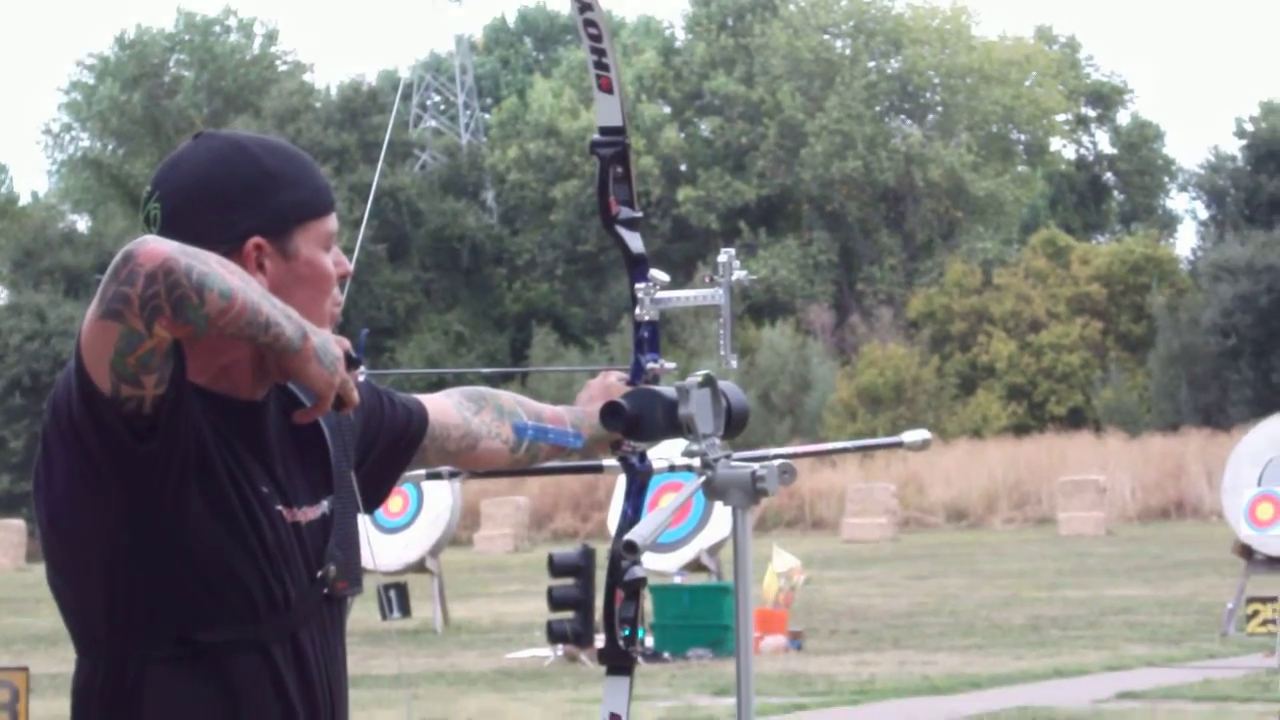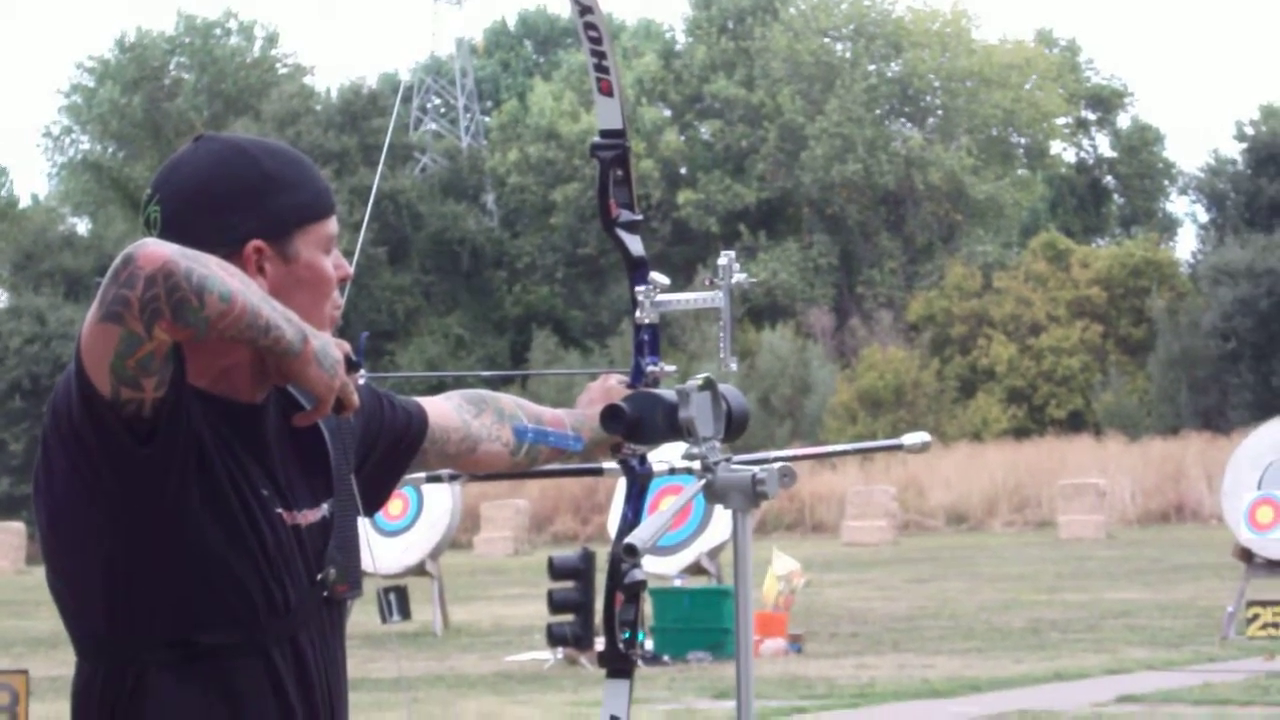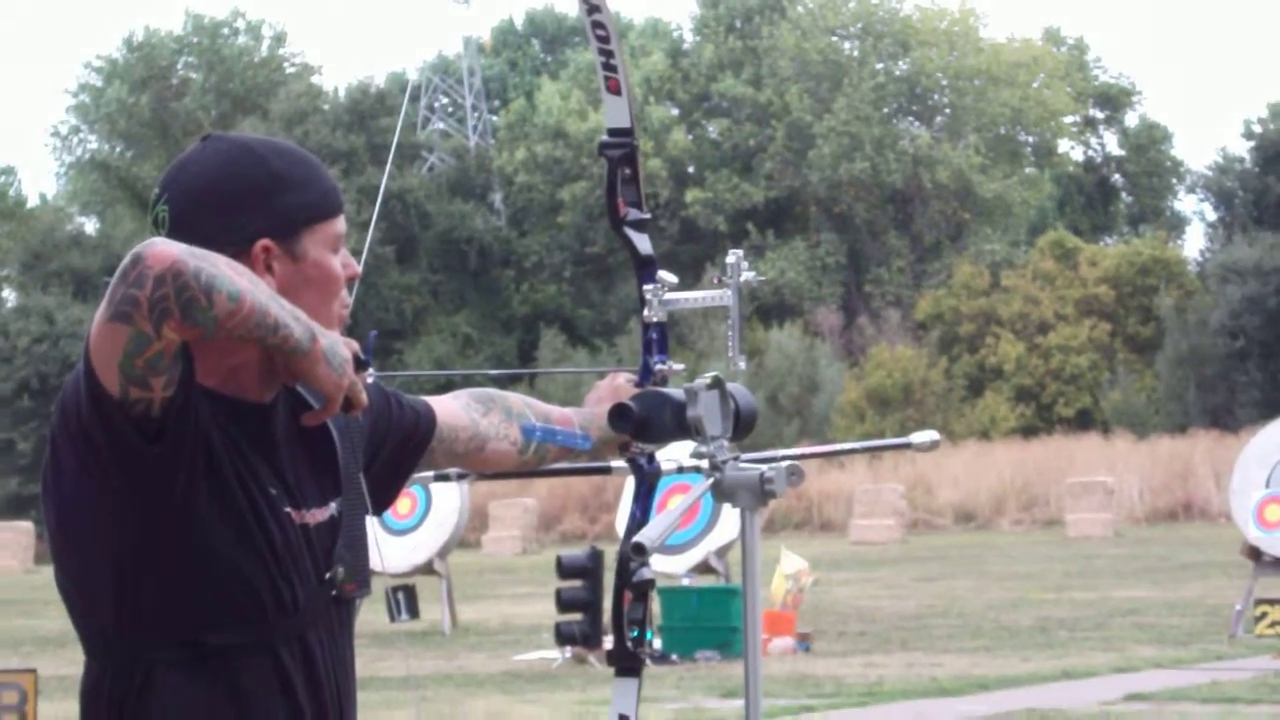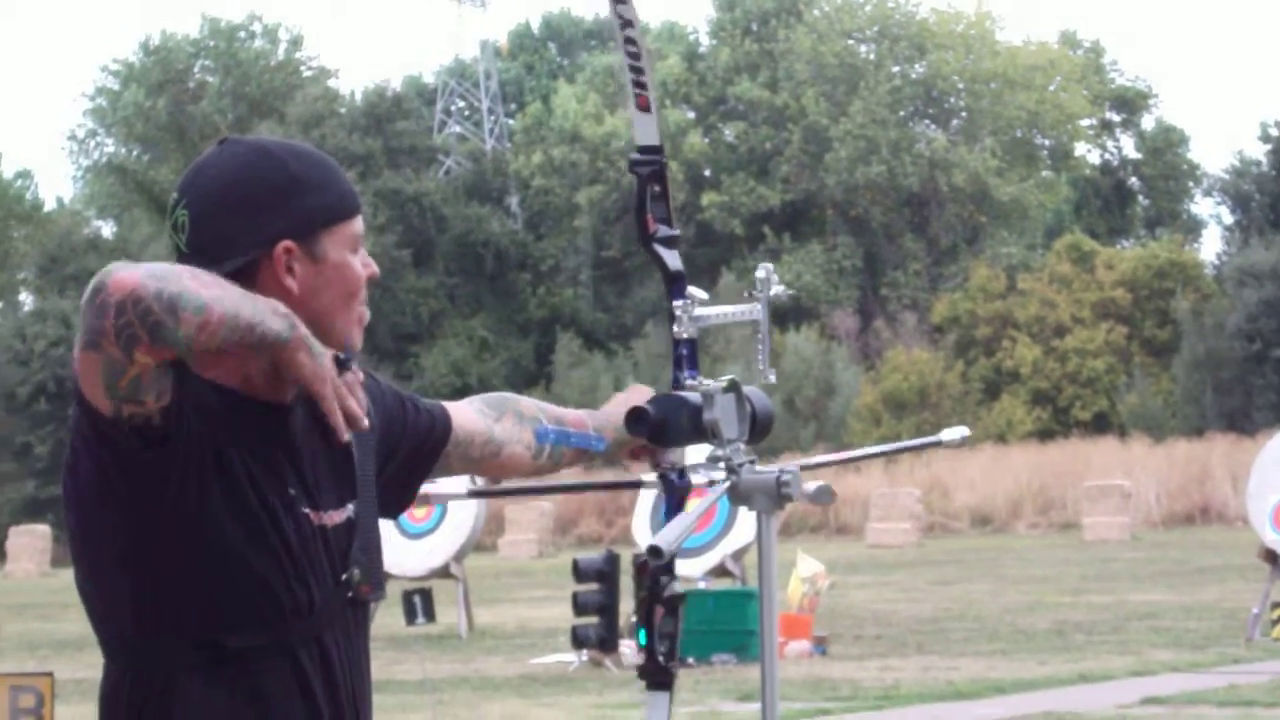
dt=0.1s
person 1, frame 1
left shoulder: (321, 410)
right shoulder: (121, 411)
left elbow: (468, 424)
right elbow: (149, 266)
left wrist: (582, 422)
right wrist: (294, 338)
person 1, frame 2
left shoulder: (321, 413)
right shoulder: (115, 416)
left elbow: (468, 425)
right elbow: (150, 269)
left wrist: (582, 426)
right wrist: (294, 341)
person 1, frame 3
left shoulder: (328, 410)
right shoulder: (124, 415)
left elbow: (476, 424)
right elbow: (158, 269)
left wrist: (590, 424)
right wrist: (302, 340)
person 1, frame 4
left shoulder: (349, 410)
right shoulder: (148, 413)
left elbow: (490, 430)
right elbow: (127, 294)
left wrist: (602, 428)
right wrist: (289, 339)
